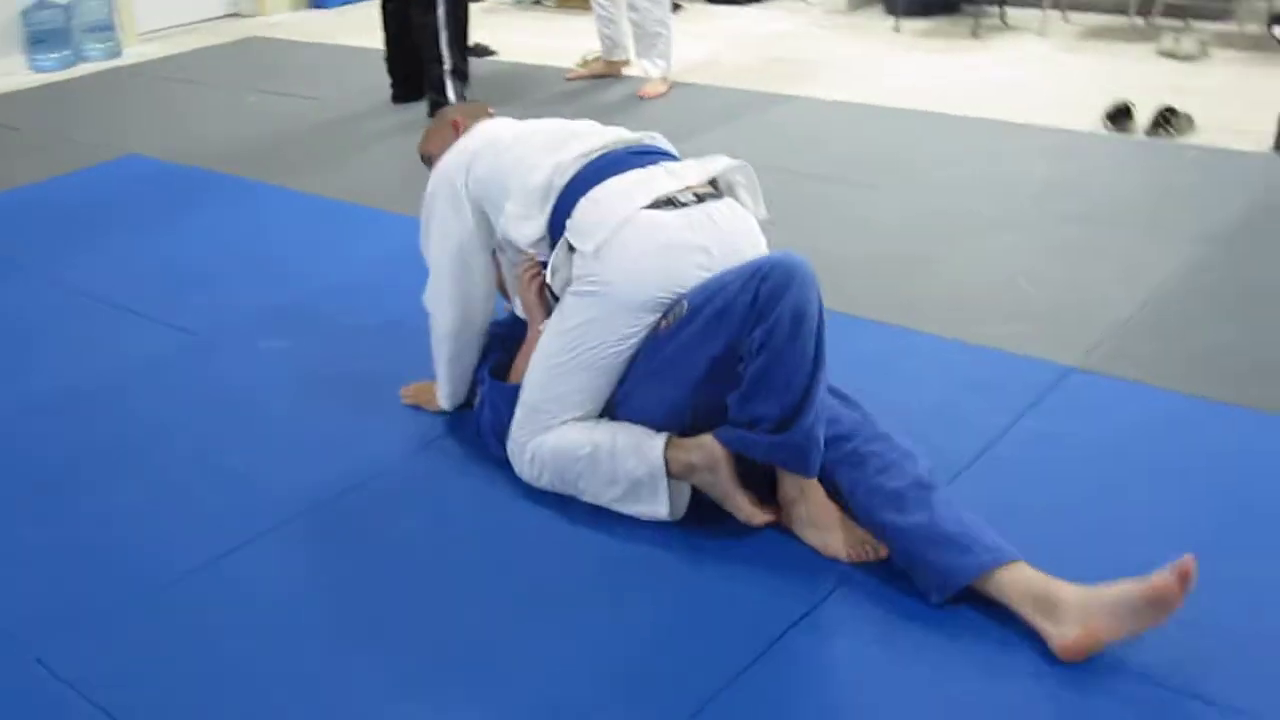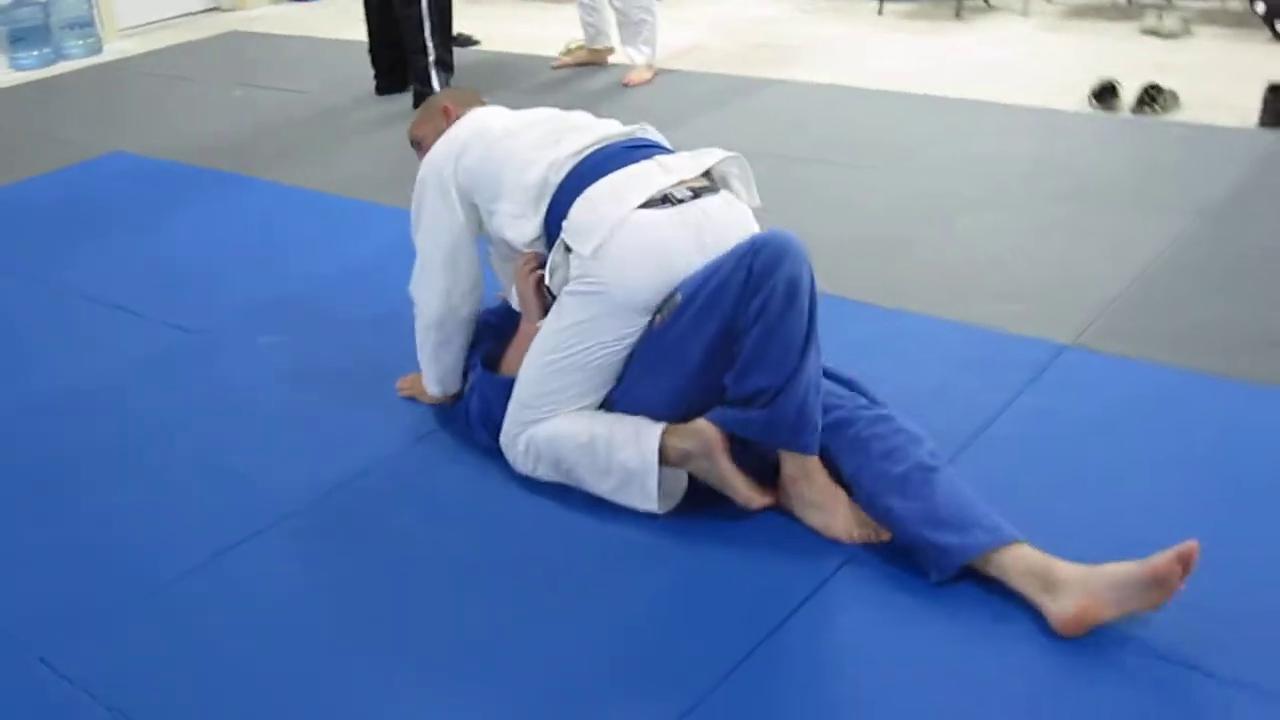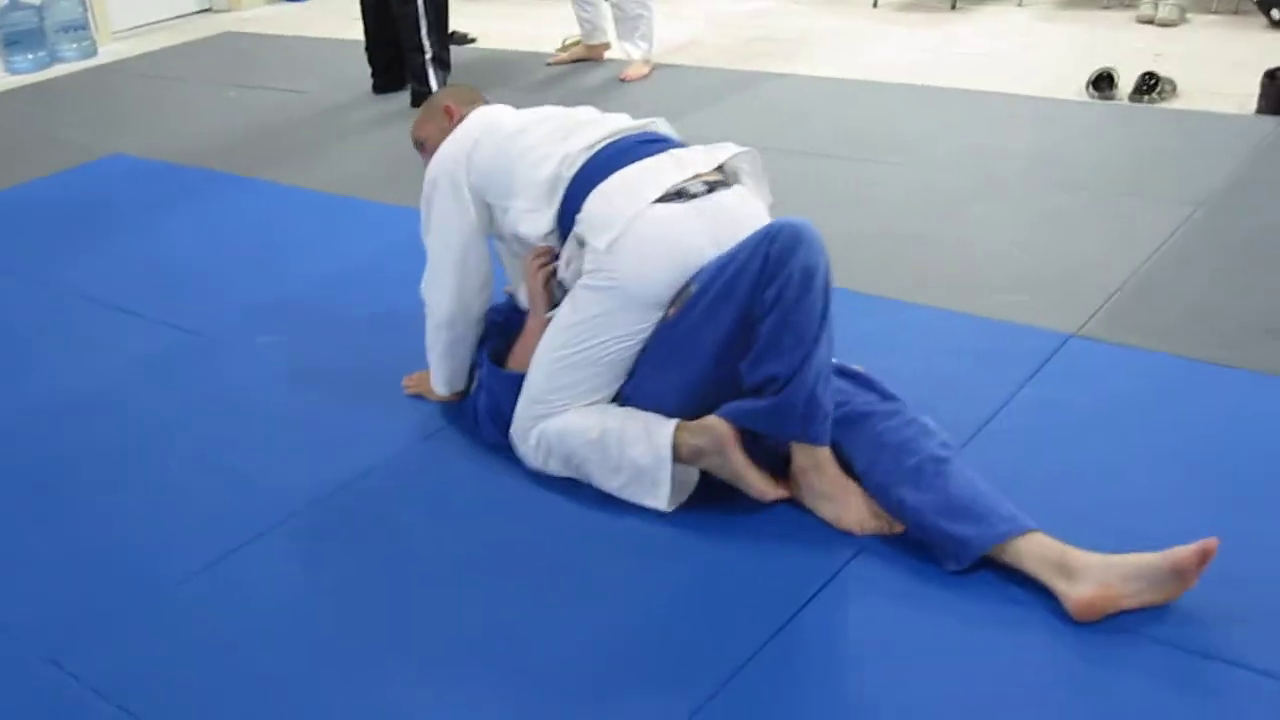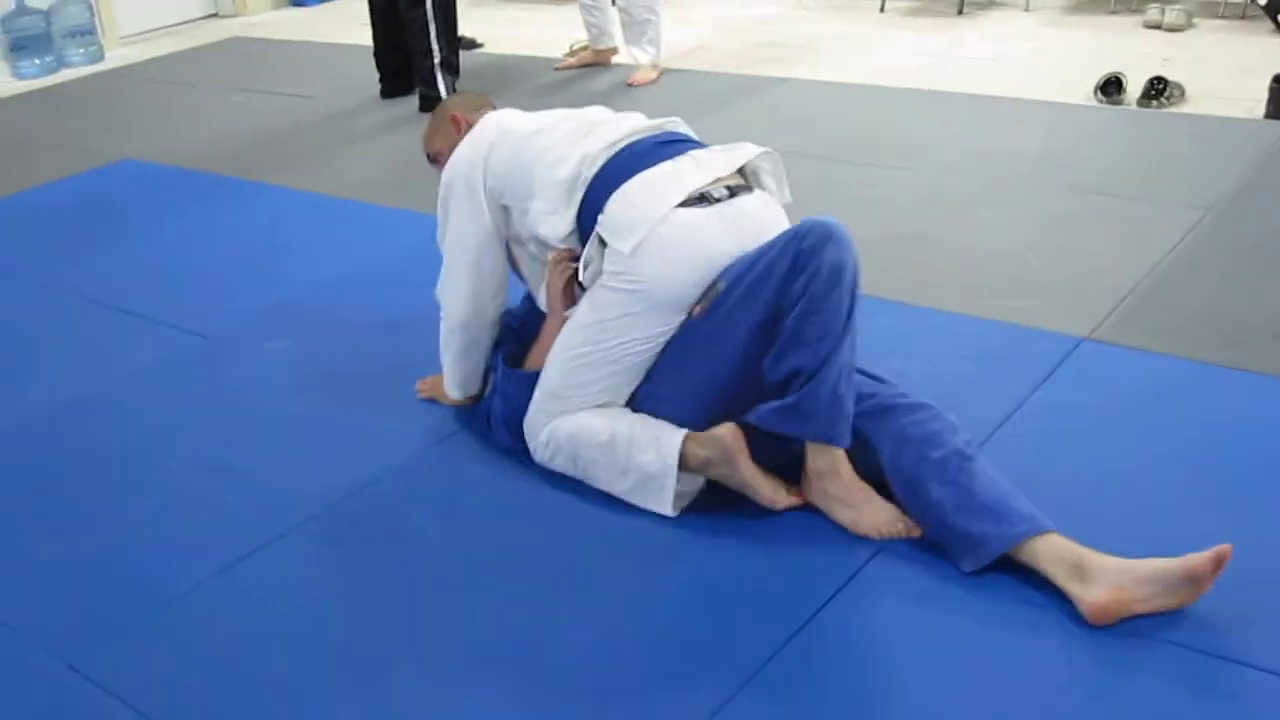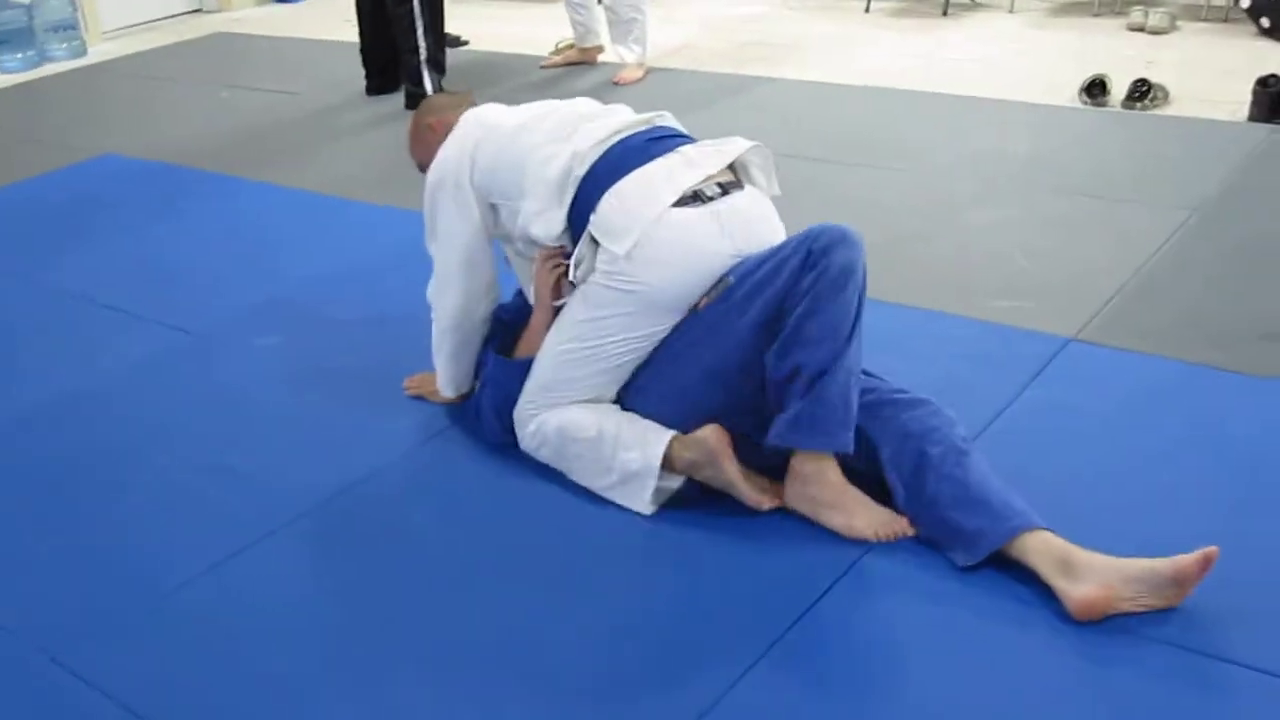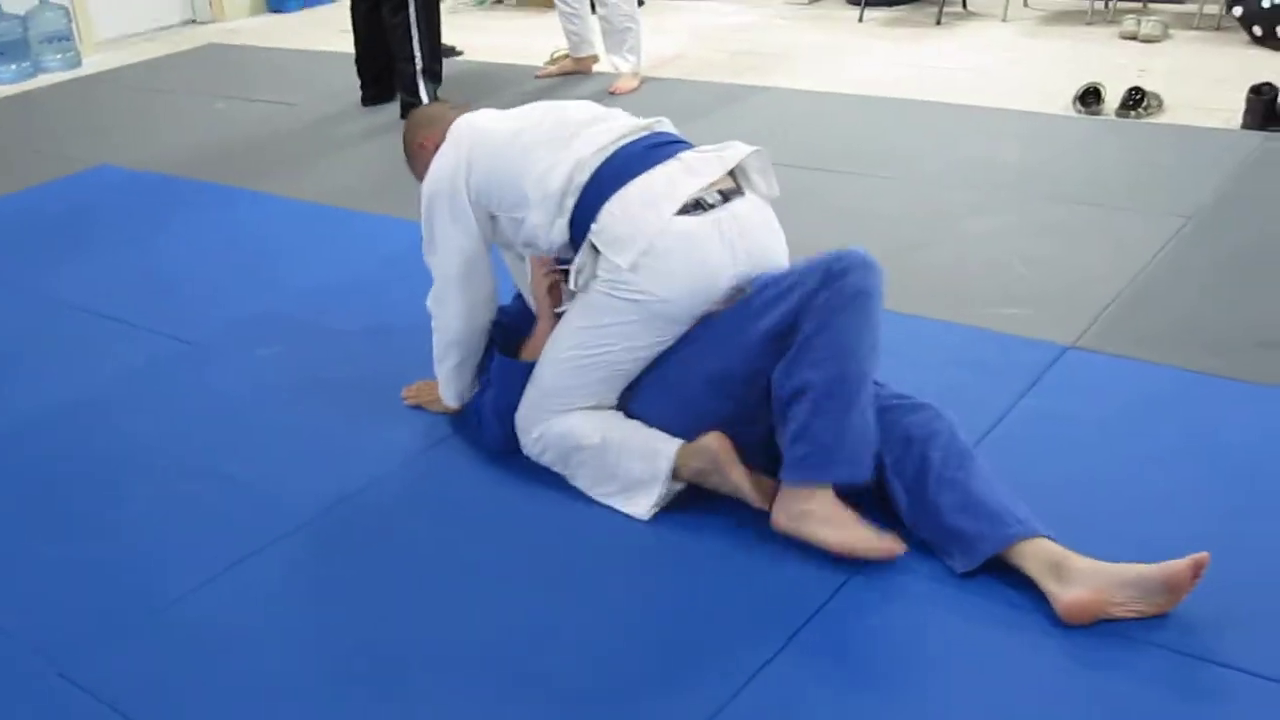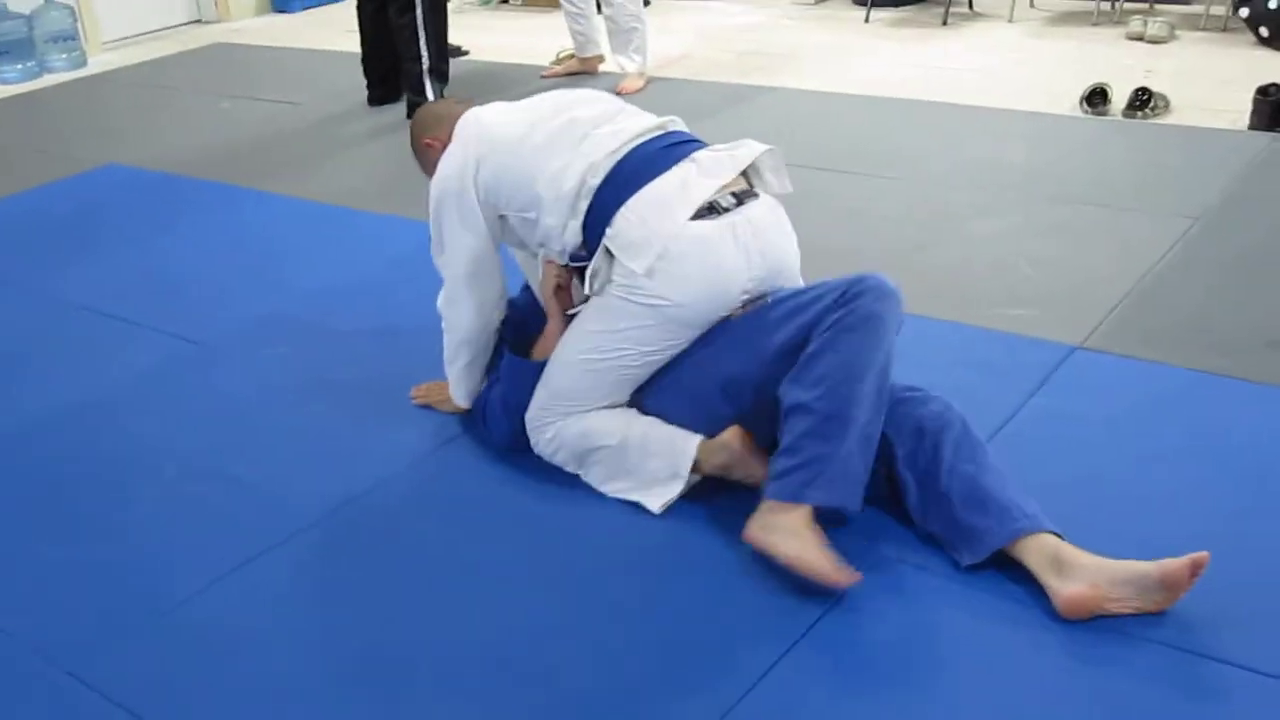
dt=0.1s
person 1, frame 1
right shoulder: (507, 339)
right elbow: (506, 432)
right wrist: (536, 317)
left hip: (733, 400)
right hip: (648, 403)
left knee: (863, 450)
right knee: (782, 280)
left ankle: (1051, 603)
right ankle: (797, 494)
person 1, frame 2
right shoulder: (499, 329)
right elbow: (495, 423)
right wrist: (532, 313)
left hip: (728, 385)
right hip: (641, 393)
left knee: (866, 431)
right knee: (775, 256)
left ankle: (1051, 580)
right ankle: (797, 474)
person 1, frame 3
right shoulder: (510, 326)
right elbow: (497, 420)
right wrist: (540, 311)
left hip: (734, 386)
right hip: (656, 392)
left knee: (881, 426)
right knee: (789, 245)
left ankle: (1069, 568)
person 1, frame 4
right shoulder: (526, 328)
right elbow: (511, 423)
right wrist: (558, 313)
left hip: (751, 388)
right hip: (673, 397)
left knee: (904, 423)
right knee: (818, 243)
left ankle: (1083, 570)
person 1, frame 5
right shoulder: (517, 323)
right elbow: (495, 420)
right wrist: (545, 309)
left hip: (735, 388)
right hip: (664, 392)
left knee: (906, 420)
right knee: (831, 247)
left ankle: (1070, 567)
person 1, frame 6
right shoulder: (516, 330)
right elbow: (496, 427)
right wrist: (545, 315)
left hip: (738, 401)
right hip: (663, 400)
left knee: (909, 426)
right knee: (848, 275)
left ankle: (1064, 572)
right ankle: (807, 493)
person 1, frame 7
right shoulder: (531, 322)
right elbow: (505, 425)
right wrist: (556, 317)
left hip: (743, 392)
right hip: (670, 394)
left knee: (919, 417)
right knee: (868, 298)
left ankle: (1066, 567)
right ankle: (785, 512)
person 2, frame 1
left shoulder: (457, 165)
right shoulder: (555, 134)
left elbow: (457, 302)
left wrist: (451, 392)
left hip: (629, 246)
left knee: (536, 447)
left ankle: (687, 460)
person 2, frame 2
left shoulder: (448, 156)
right shoulder: (548, 122)
left elbow: (446, 294)
left wrist: (440, 382)
left hip: (627, 243)
left knee: (530, 438)
left ankle: (685, 445)
person 2, frame 3
left shoulder: (455, 155)
right shoulder: (551, 122)
left elbow: (454, 293)
left wrist: (446, 380)
left hip: (640, 239)
left knee: (540, 431)
left ankle: (696, 442)
person 2, frame 4
left shoulder: (470, 158)
right shoulder: (568, 123)
left elbow: (470, 297)
left wrist: (461, 384)
left hip: (664, 241)
left knee: (552, 430)
left ankle: (704, 451)
person 2, frame 5
left shoulder: (455, 157)
right shoulder: (545, 114)
left elbow: (461, 294)
left wrist: (452, 380)
left hip: (654, 240)
left knee: (544, 420)
left ankle: (691, 453)
person 2, frame 6
left shoulder: (450, 166)
right shoulder: (551, 115)
left elbow: (459, 304)
left wrist: (453, 390)
left hip: (661, 248)
right hip: (743, 210)
left knee: (544, 428)
left ankle: (704, 464)
person 2, frame 7
left shoulder: (456, 167)
right shoulder: (561, 102)
left elbow: (471, 301)
left wrist: (463, 390)
left hip: (675, 254)
left knee: (554, 426)
left ankle: (718, 456)
